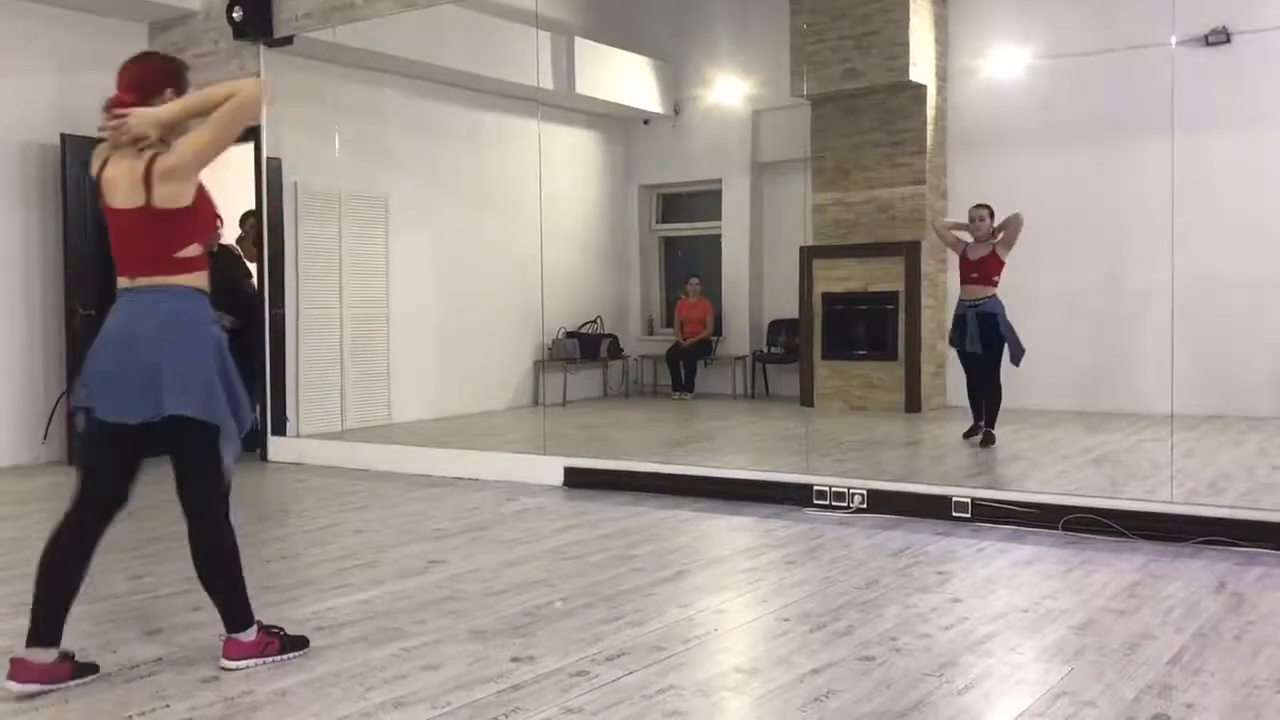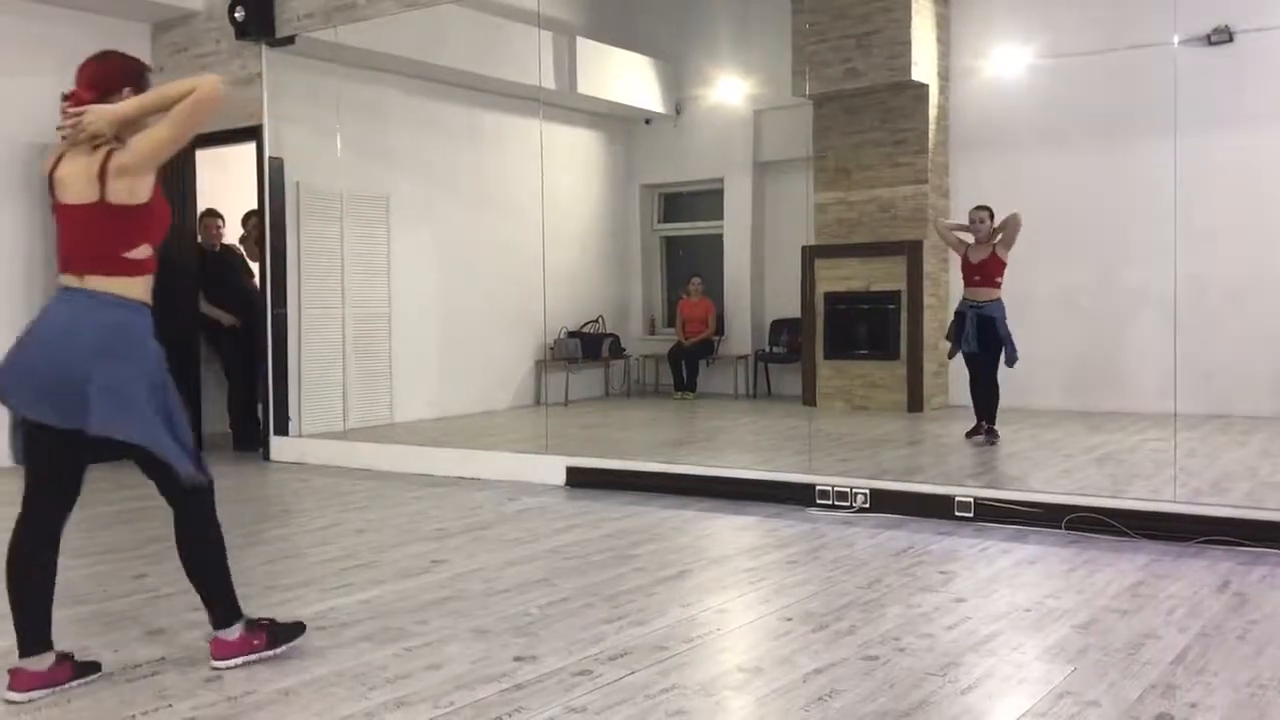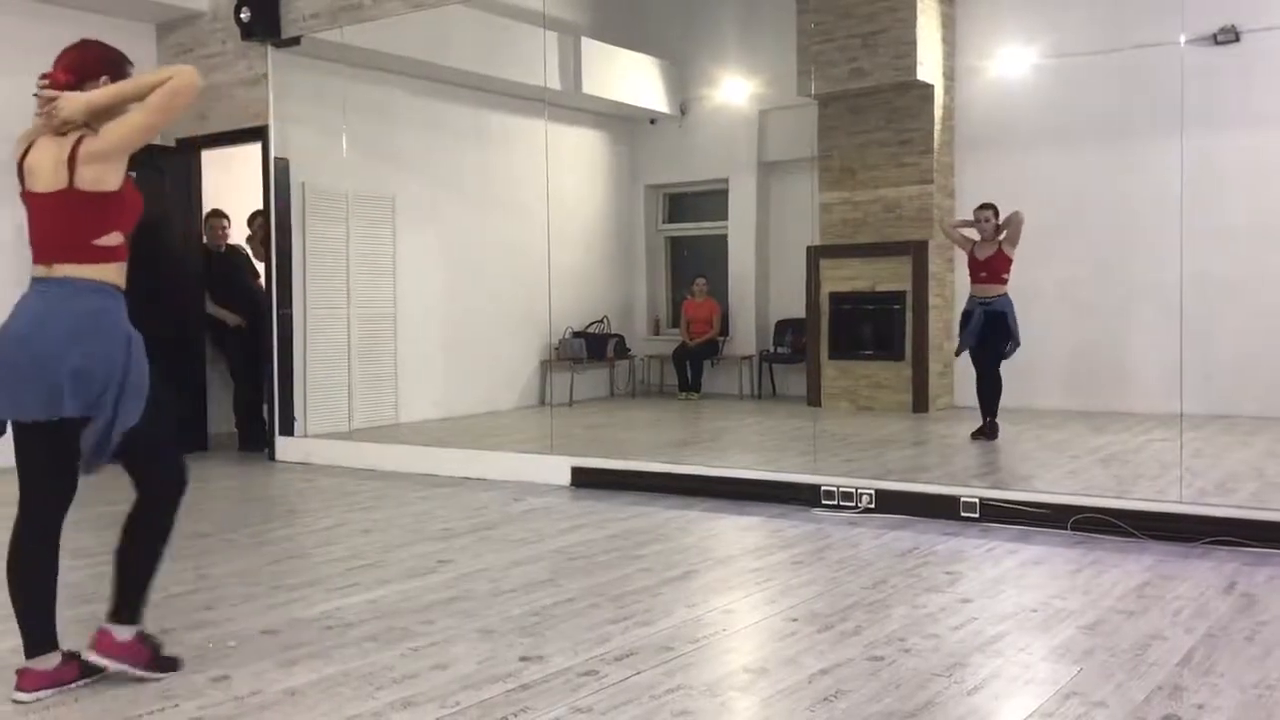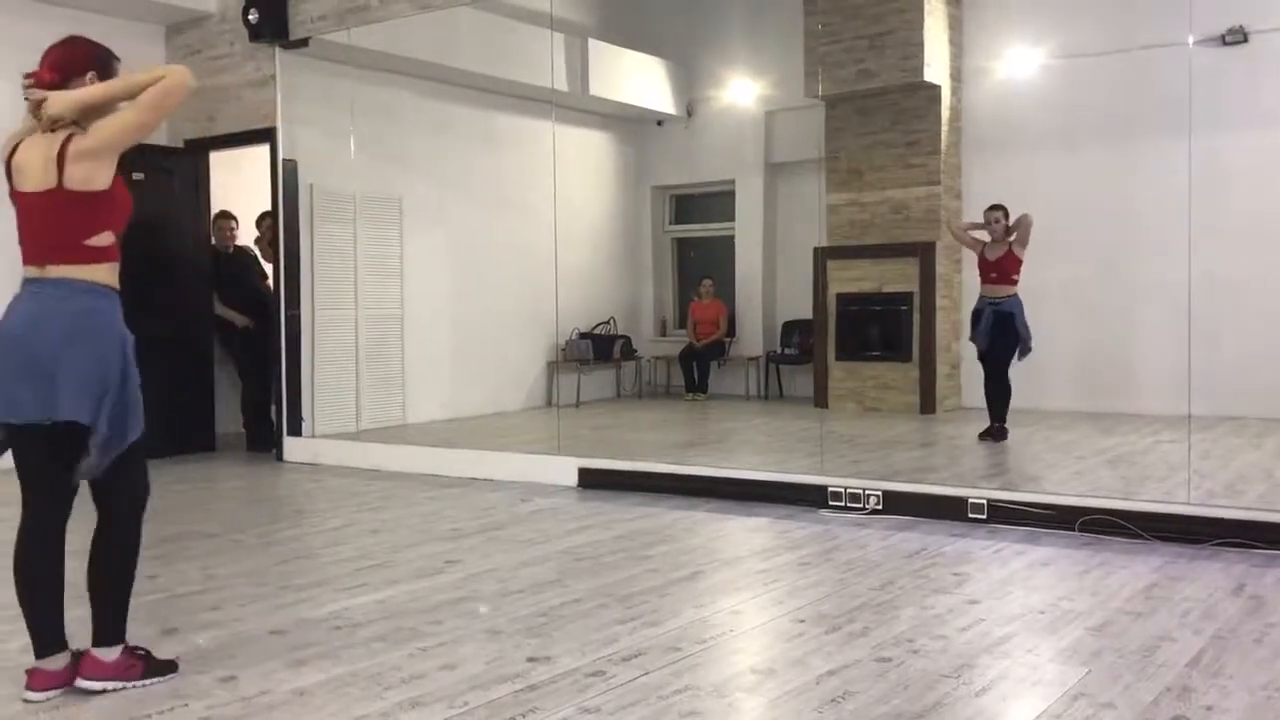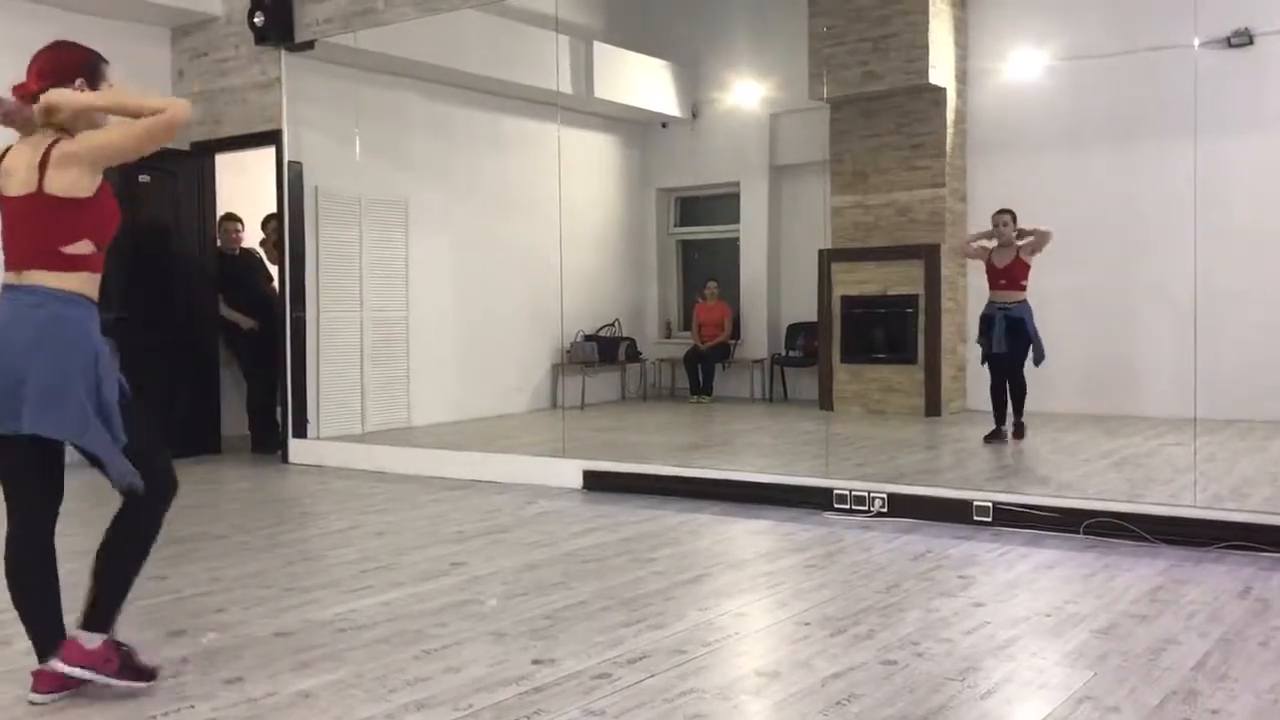
dt=0.2s
person 1, frame 1
left shoulder: (108, 164)
right shoulder: (174, 165)
left elbow: (116, 140)
right elbow: (248, 93)
left wrist: (130, 124)
right wrist: (165, 118)
left hip: (123, 333)
right hip: (179, 333)
left knee: (94, 503)
right knee: (205, 499)
right ankle: (243, 635)
person 1, frame 2
left shoulder: (62, 163)
right shoulder: (130, 162)
left elbow: (77, 139)
right elbow: (208, 89)
left wrist: (89, 121)
right wrist: (122, 116)
left hip: (56, 337)
right hip: (115, 341)
right knee: (190, 493)
right ankle: (230, 632)
person 1, frame 3
right shoulder: (102, 148)
right elbow: (186, 80)
left wrist: (62, 109)
right wrist: (93, 104)
right hip: (93, 329)
right knee: (160, 481)
right ankle: (119, 632)
person 1, frame 4
right shoulder: (91, 147)
right elbow: (178, 80)
right wrist: (84, 102)
right hip: (84, 328)
right knee: (123, 497)
right ankle: (108, 654)
person 1, frame 5
right shoulder: (77, 153)
right elbow: (176, 114)
right wrist: (84, 105)
right hip: (59, 337)
right knee: (153, 484)
left ankle: (53, 661)
right ankle: (91, 640)
person 2, frame 1
left shoulder: (231, 253)
left elbow: (249, 283)
left wrist: (259, 305)
right wrist: (219, 316)
left hip: (252, 318)
right hip: (226, 327)
left knee: (256, 372)
right knee: (240, 377)
right ankle: (244, 435)
person 2, frame 2
left shoulder: (233, 252)
right shoulder: (195, 258)
left elbow: (251, 283)
left wrist: (262, 307)
right wrist: (222, 316)
left hip: (253, 321)
right hip: (225, 327)
left knee: (257, 376)
right knee: (239, 380)
left ankle: (252, 433)
right ankle: (245, 437)
person 2, frame 3
left shoulder: (239, 252)
right shoulder: (200, 258)
left elbow: (257, 283)
right elbow: (202, 300)
left wrist: (268, 306)
right wrist: (227, 316)
left hip: (259, 321)
right hip: (230, 327)
left knee: (263, 377)
right knee: (245, 380)
left ankle: (259, 434)
right ankle: (251, 437)
person 2, frame 4
left shoulder: (247, 253)
right shoulder: (209, 260)
left elbow: (265, 284)
right elbow: (211, 300)
left wrist: (276, 308)
right wrist: (235, 317)
left hip: (266, 322)
right hip: (239, 328)
left knee: (271, 378)
right knee: (253, 381)
left ankle: (267, 434)
right ankle: (259, 438)
person 2, frame 5
left shoulder: (252, 255)
right shoulder: (214, 262)
left elbow: (271, 286)
right elbow: (216, 303)
left wrist: (282, 310)
right wrist: (241, 319)
left hip: (272, 324)
right hip: (244, 330)
left knee: (275, 379)
right knee: (258, 383)
left ankle: (271, 435)
right ankle: (263, 439)
person 3, frame 1
left shoulder: (999, 248)
right shoulder: (962, 247)
left elbow: (1018, 219)
right elbow: (938, 225)
left wrist: (997, 230)
right wrist: (965, 227)
left hip: (990, 313)
right hip: (964, 314)
left knee: (989, 375)
right knee: (972, 375)
left ankle: (989, 429)
right ankle: (978, 421)
person 3, frame 2
left shoulder: (1000, 248)
right shoulder: (964, 249)
left elbow: (1016, 219)
right elbow: (940, 226)
left wrist: (996, 232)
right wrist: (968, 229)
left hip: (991, 314)
right hip: (966, 314)
left knee: (988, 372)
right knee: (974, 372)
left ankle: (991, 426)
right ankle: (980, 422)
person 3, frame 3
left shoulder: (1006, 246)
right shoulder: (970, 246)
left elbow: (1018, 217)
right elbow: (946, 226)
left wrist: (1000, 230)
right wrist: (973, 224)
left hip: (999, 310)
right hip: (974, 310)
left knee: (991, 367)
right knee: (980, 369)
left ankle: (992, 420)
right ankle: (986, 421)
person 3, frame 4
left shoulder: (1017, 247)
right shoulder: (981, 247)
left elbow: (1027, 220)
right elbow: (955, 229)
left wrist: (1010, 231)
right wrist: (983, 226)
left hip: (1009, 311)
right hip: (984, 311)
left knee: (1000, 369)
right knee: (989, 370)
left ankle: (1001, 424)
right ankle: (994, 423)
person 3, frame 5
left shoulder: (1025, 252)
right shoulder: (987, 253)
left elbow: (1047, 236)
right elbow: (960, 246)
left wrist: (1024, 234)
right wrist: (986, 235)
left hip: (1018, 316)
right hip: (992, 316)
left knee: (1014, 372)
right knee: (997, 375)
left ankle: (1018, 420)
right ankle: (999, 426)
